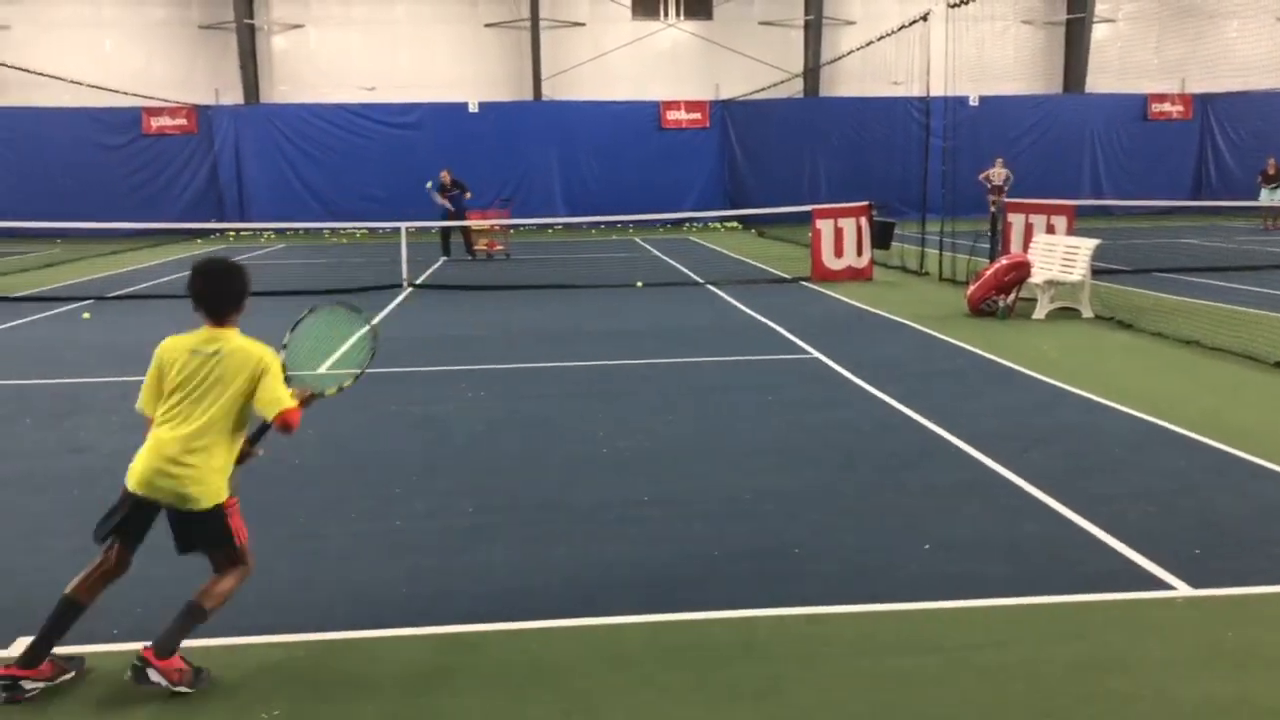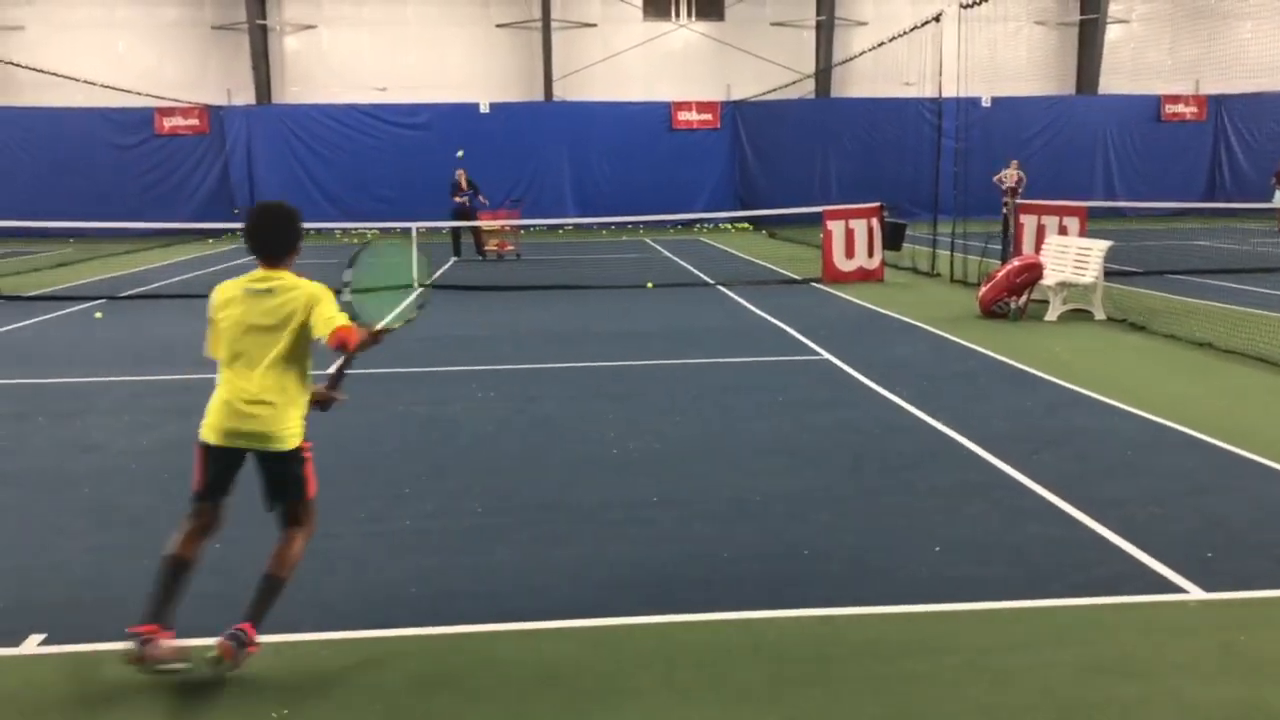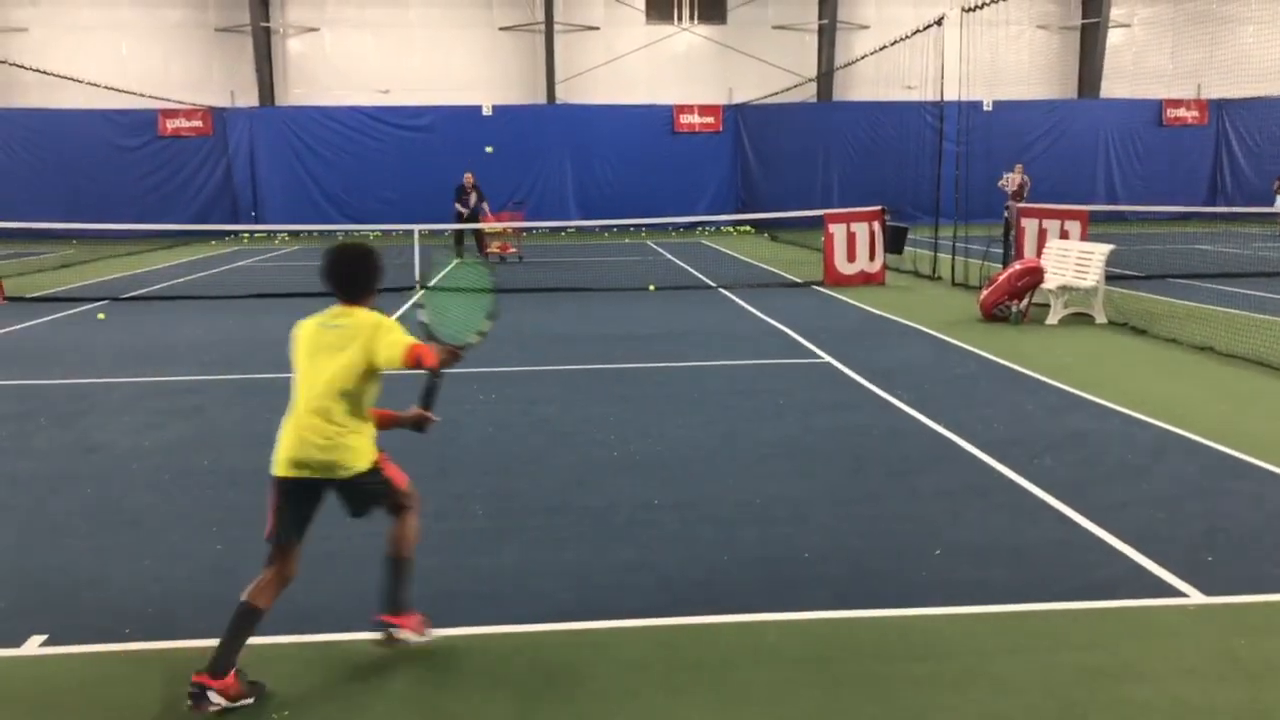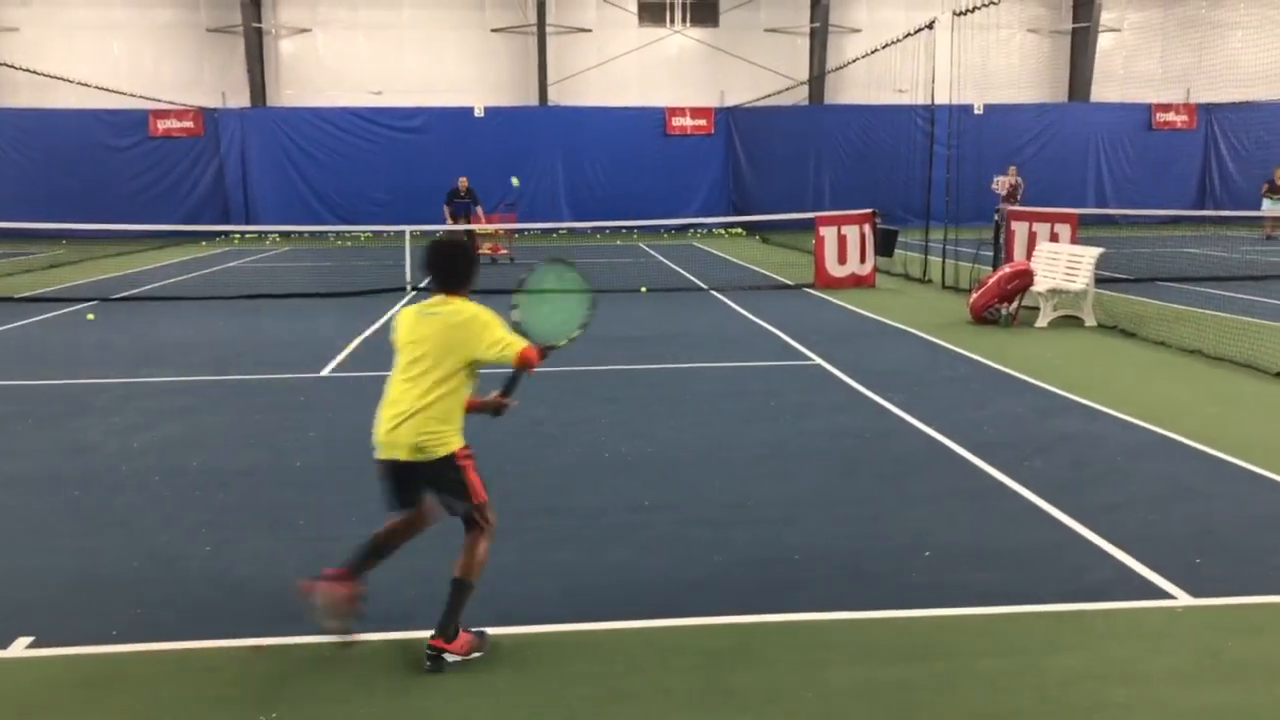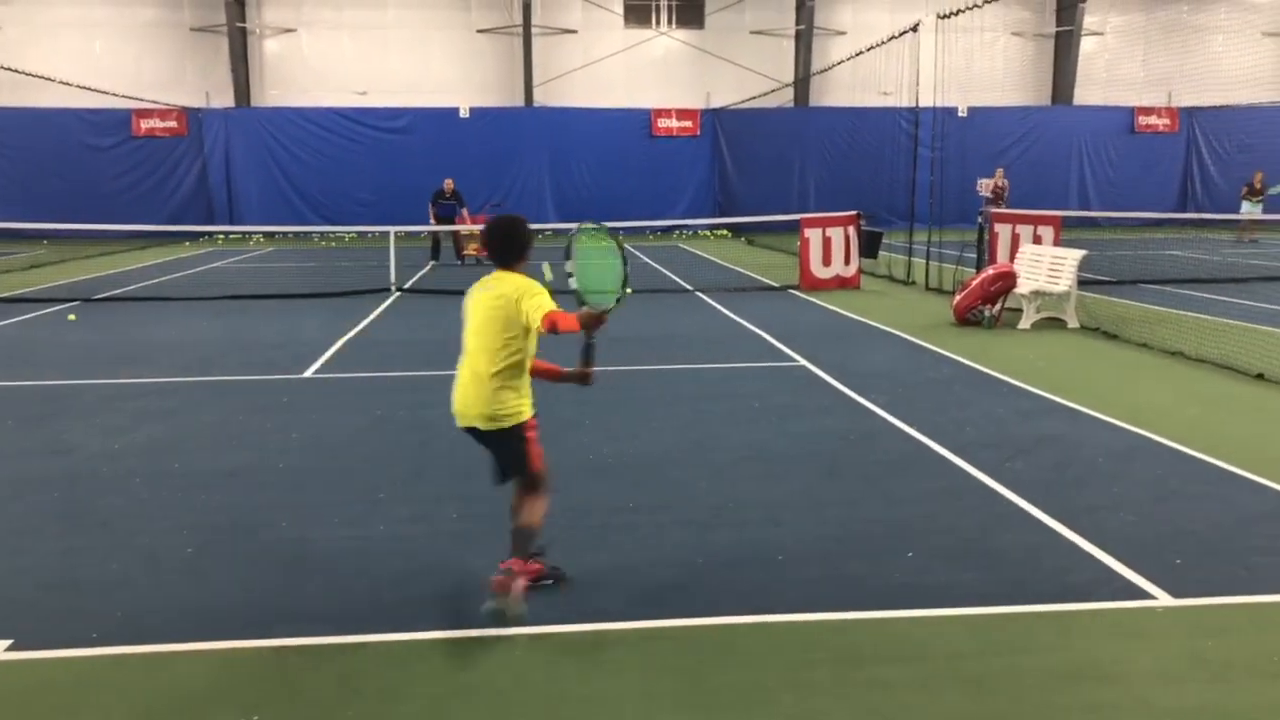
dt=0.2s
person 1, frame 1
left shoulder: (169, 350)
right shoulder: (259, 358)
left elbow: (155, 423)
right elbow: (287, 420)
right wrist: (300, 400)
left hip: (148, 474)
right hip: (201, 485)
left knee: (110, 564)
right knee: (235, 568)
right ankle: (163, 654)
person 1, frame 2
left shoulder: (223, 295)
right shoulder: (311, 294)
right elbow: (343, 339)
right wrist: (367, 334)
left hip: (223, 423)
right hip: (279, 427)
left knee: (199, 523)
right knee: (298, 525)
left ankle: (152, 629)
right ankle: (243, 631)
person 1, frame 3
left shoulder: (304, 330)
right shoulder: (376, 326)
right elbow: (419, 357)
left wrist: (397, 417)
right wrist: (442, 356)
left hip: (293, 455)
right hip: (347, 455)
left knee: (279, 568)
right knee: (406, 506)
left ankle: (216, 677)
right ankle: (397, 614)
person 1, frame 4
left shoulder: (405, 318)
right shoulder: (477, 318)
right elbow: (527, 359)
left wrist: (478, 403)
right wrist: (545, 349)
left hip: (390, 436)
right hip: (435, 441)
left knee: (419, 514)
right knee: (480, 526)
left ankle: (340, 581)
right ankle: (448, 638)
person 1, frame 5
left shoulder: (477, 292)
right shoulder: (526, 289)
right elbow: (554, 323)
left wrist: (565, 374)
right wrist: (585, 321)
left hip: (468, 406)
right hip: (504, 408)
left knee: (521, 473)
right knee: (535, 489)
left ankle: (525, 560)
right ankle: (513, 568)
